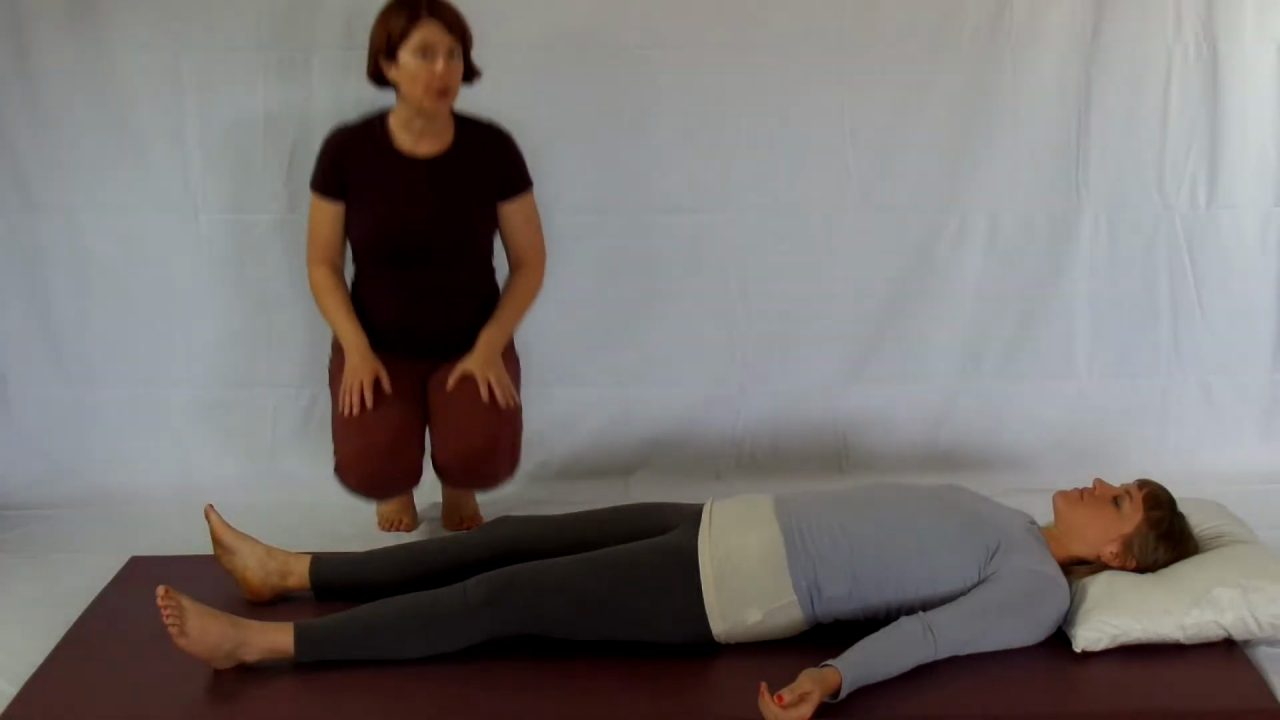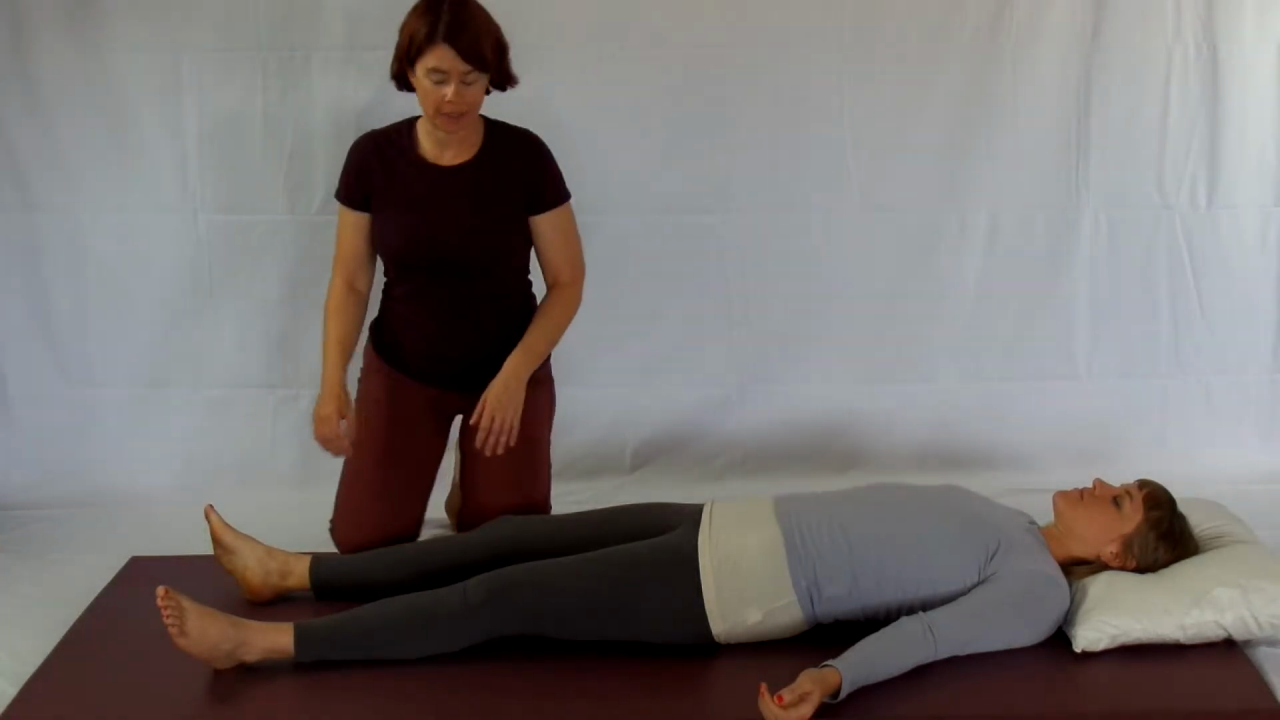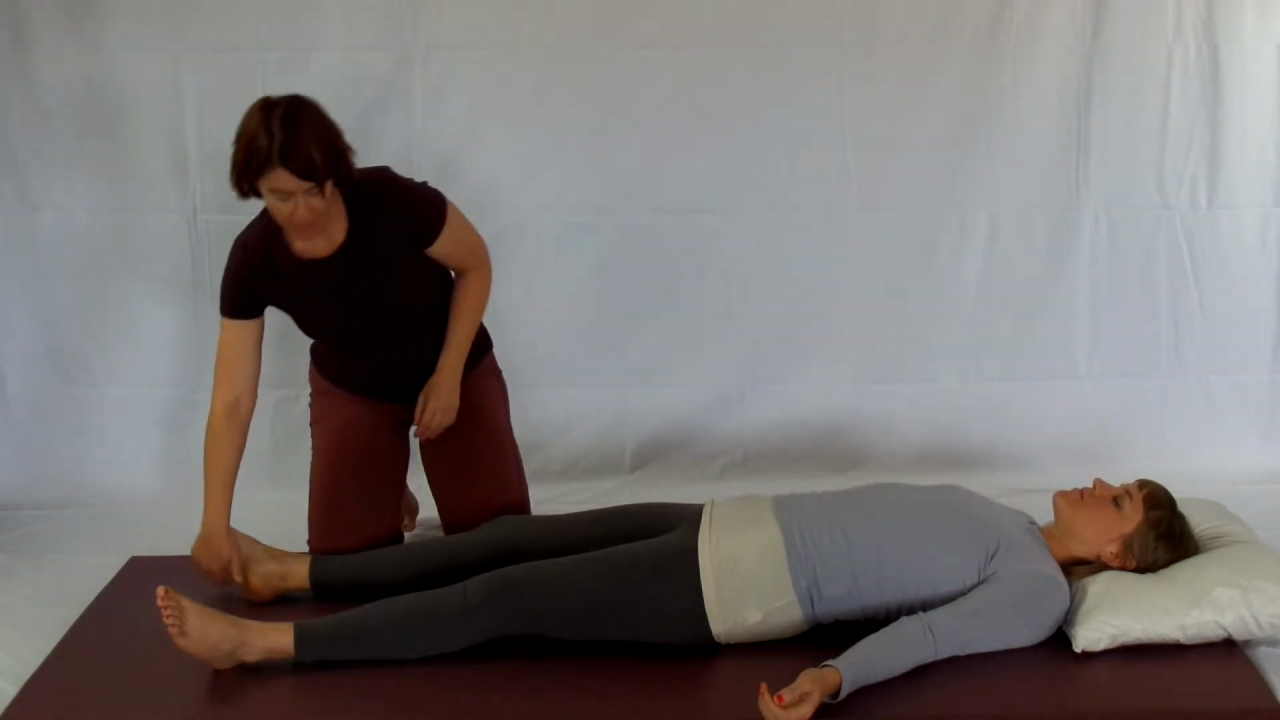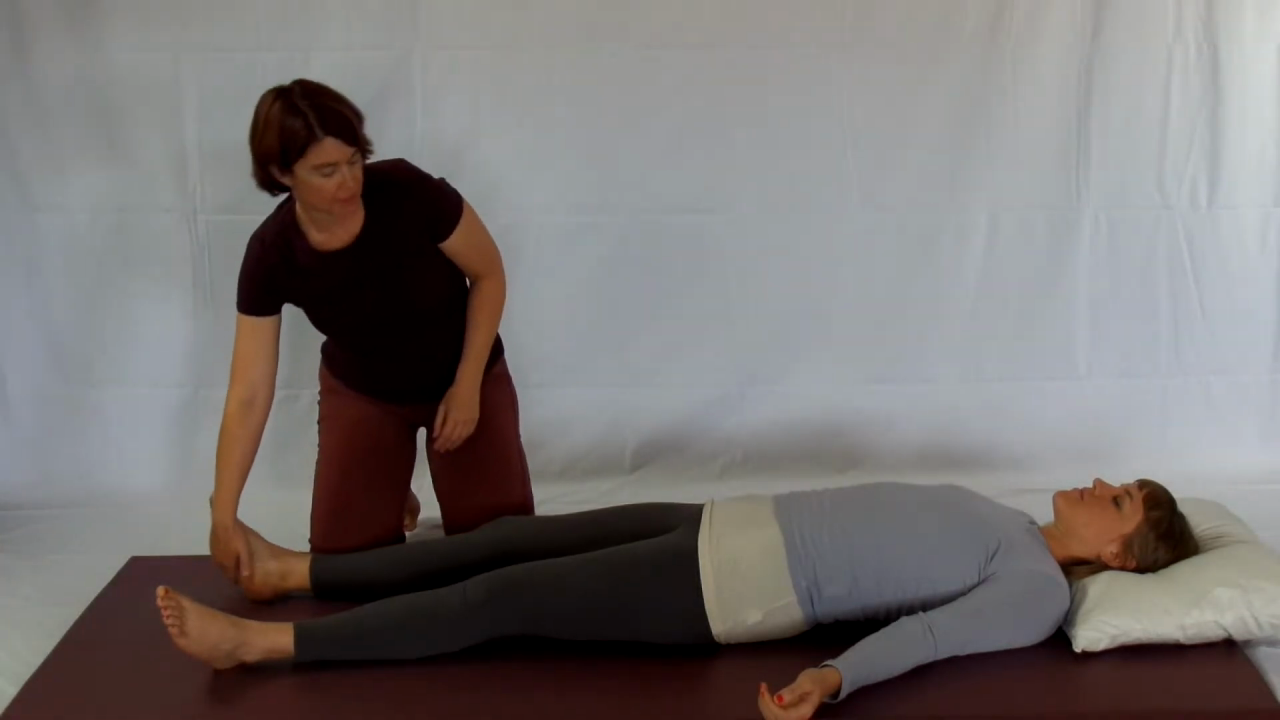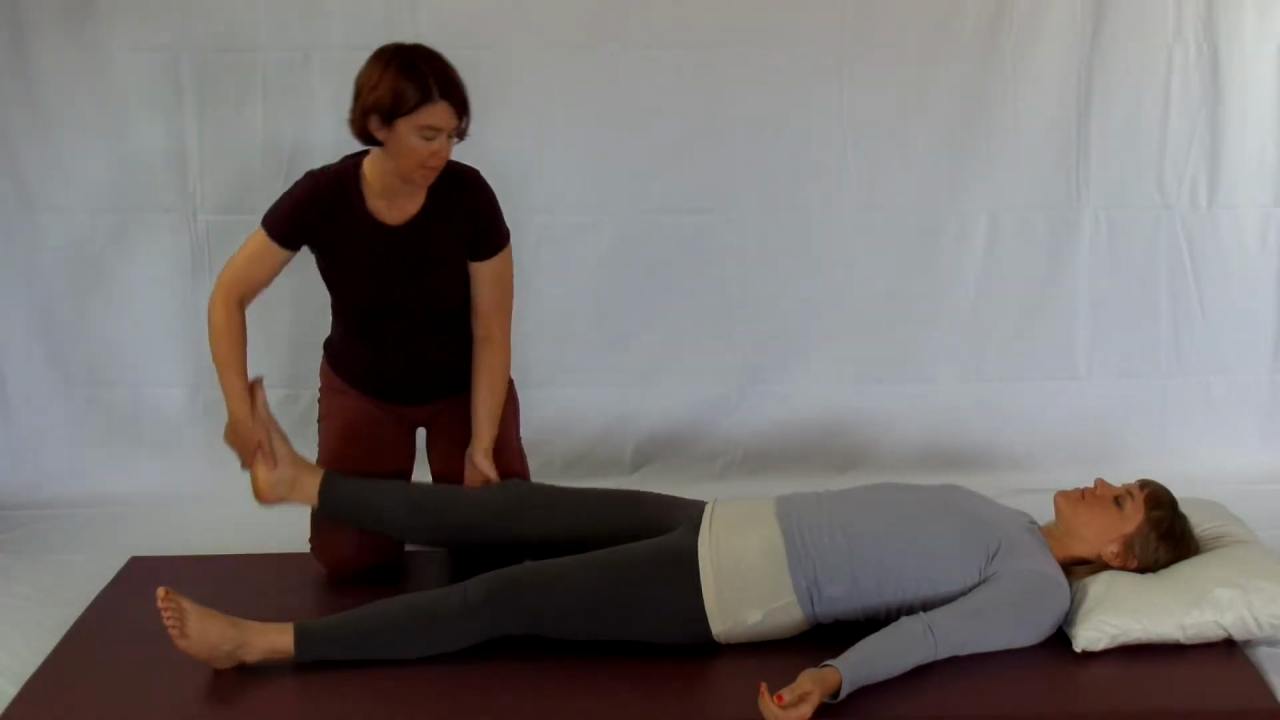
dt=0.7s
person 1, frame 1
left shoulder: (1038, 592)
right shoulder: (1009, 530)
left elbow: (928, 629)
left hip: (736, 588)
right hip: (733, 527)
left knee: (502, 599)
right knee: (509, 537)
right ankle: (285, 569)
person 1, frame 2
left shoulder: (1037, 593)
right shoulder: (1010, 529)
left elbow: (928, 631)
left hip: (740, 590)
right hip: (732, 526)
left knee: (501, 599)
right knee: (508, 539)
right ankle: (287, 569)
person 1, frame 3
left shoulder: (1038, 593)
right shoulder: (1008, 527)
left elbow: (928, 631)
left hip: (738, 589)
right hip: (731, 528)
left knee: (501, 600)
right knee: (507, 539)
right ankle: (287, 569)
person 1, frame 4
left shoulder: (1038, 593)
right shoulder: (1008, 528)
left elbow: (930, 632)
left hip: (739, 592)
right hip: (732, 528)
left knee: (502, 601)
right knee: (509, 540)
right ankle: (292, 570)
person 1, frame 5
left shoulder: (1038, 593)
right shoulder: (1009, 527)
left elbow: (932, 632)
left hip: (735, 592)
right hip: (728, 530)
left knee: (499, 600)
right knee: (510, 509)
right ankle: (300, 480)
person 2, frame 1
left shoulder: (493, 149)
right shoulder: (347, 150)
left elbow: (529, 263)
right elbow: (323, 263)
left wrist: (488, 346)
right wrist: (354, 345)
left hip: (468, 349)
right hip: (380, 349)
left knee: (482, 457)
right knee: (368, 471)
left ankle: (455, 479)
right ankle: (401, 475)
person 2, frame 2
left shoulder: (524, 158)
right shoulder: (373, 157)
left elbow: (567, 283)
right elbow: (349, 282)
left wrist: (514, 375)
right wrist: (332, 382)
left hip: (503, 373)
right hip: (401, 371)
right knee: (364, 539)
left ankle: (470, 485)
right ankle: (414, 472)
person 2, frame 3
left shoulder: (393, 201)
right shoulder: (253, 260)
left elbow: (475, 266)
right elbow: (233, 400)
left wrist: (448, 375)
right wrist: (215, 523)
left hip: (453, 372)
right hip: (351, 392)
right knee: (344, 554)
right ankle: (387, 492)
person 2, frame 4
left shoulder: (409, 191)
right shoulder: (272, 253)
left elbow: (488, 275)
right elbow: (249, 394)
left wrist: (467, 386)
right wrist: (224, 515)
left hip: (462, 377)
right hip: (360, 393)
right knee: (345, 552)
right ankle: (390, 491)
person 2, frame 5
left shoulder: (469, 196)
right shoulder: (321, 199)
left elbow: (492, 333)
right elbow: (228, 299)
left wrist: (483, 448)
right wrist: (240, 408)
left hip: (460, 388)
right hip: (362, 391)
right knee: (347, 556)
left ankle: (444, 478)
right ankle: (390, 489)
